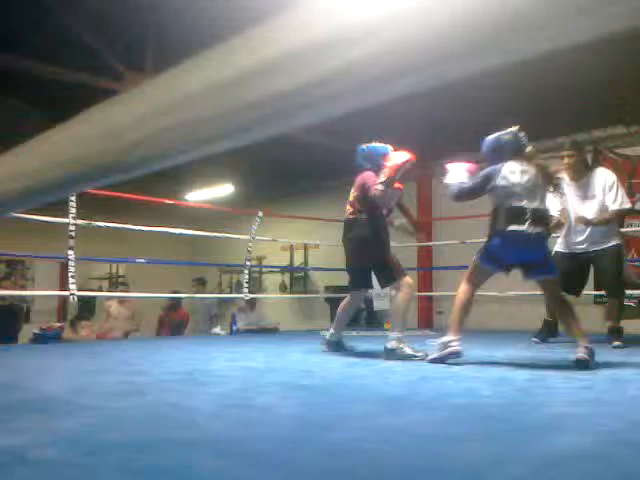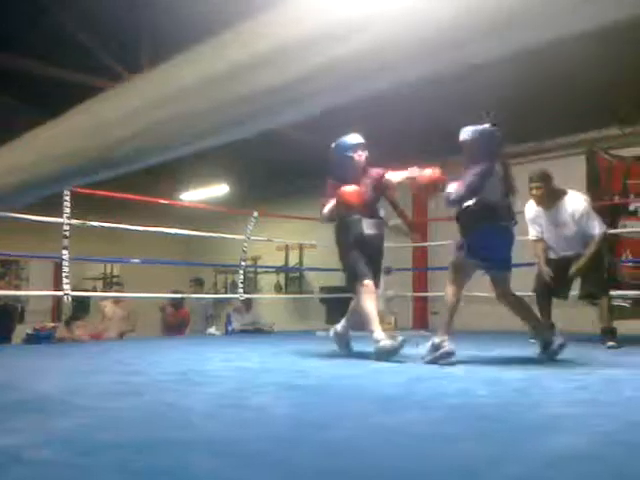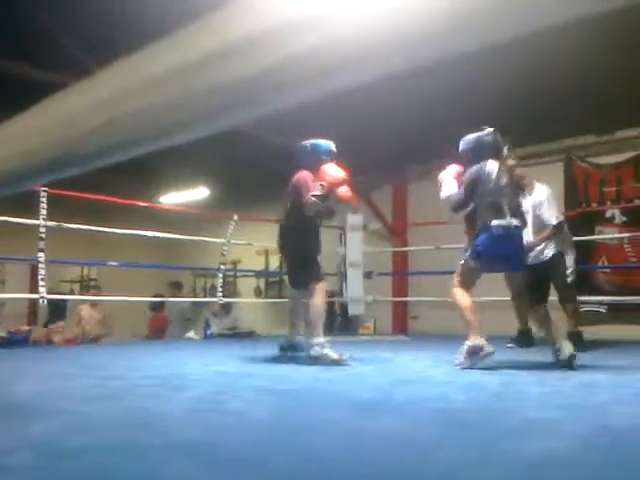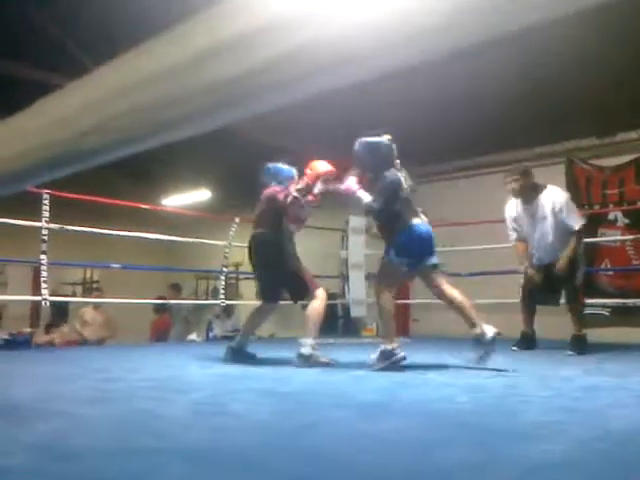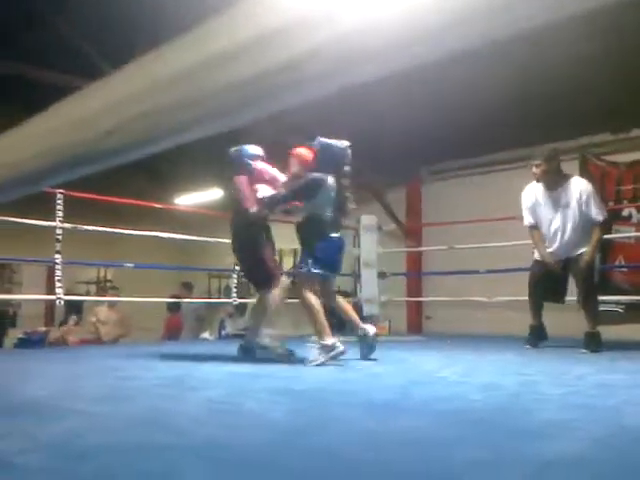
dt=0.5s
person 1, frame 1
left shoulder: (495, 172)
right shoulder: (537, 172)
left elbow: (459, 194)
left wrist: (456, 176)
left hip: (505, 238)
right hip: (534, 240)
left knee: (469, 283)
right knee: (555, 297)
left ankle: (451, 340)
right ankle: (583, 347)
person 1, frame 2
left shoulder: (484, 169)
right shoulder: (496, 169)
left elbow: (458, 199)
left wrist: (452, 191)
left hip: (486, 232)
right hip: (500, 233)
left knee: (454, 281)
right knee: (504, 293)
left ankle: (442, 340)
right ankle: (548, 339)
person 1, frame 3
left shoulder: (481, 169)
right shoulder: (504, 170)
left elbow: (458, 205)
left wrist: (450, 184)
left hip: (489, 235)
right hip: (511, 236)
left knee: (460, 287)
right knee: (520, 295)
left ankle: (476, 342)
person 1, frame 4
left shoulder: (388, 178)
right shoulder: (388, 176)
left elbow: (376, 210)
left wrist: (358, 192)
left hip: (407, 234)
right hip: (419, 232)
left knee: (383, 288)
right knee: (440, 287)
left ankle: (390, 348)
right ankle: (481, 331)
person 1, frame 5
left shoulder: (317, 179)
right shoulder: (335, 181)
left elbow: (286, 197)
left wrist: (266, 203)
right wrist: (297, 174)
left hip: (320, 242)
right hip: (331, 239)
left knee: (305, 290)
right knee: (329, 293)
left ankle: (329, 342)
right ankle: (364, 330)
person 2, frame 1
left shoulder: (363, 181)
right shoulder: (368, 177)
left elbow: (384, 210)
right elbow: (381, 200)
left wrist: (395, 189)
right wrist: (389, 175)
left hip: (354, 241)
right hip: (367, 240)
left knee: (357, 293)
right knee: (404, 284)
left ankle: (333, 337)
right ankle: (394, 343)
person 2, frame 2
left shoulder: (374, 175)
right shoulder: (335, 182)
left elbow: (392, 177)
right elbow: (326, 215)
left wrist: (420, 173)
right wrist: (337, 204)
left hip: (372, 239)
right hip: (350, 240)
left knee: (367, 291)
right knee: (366, 286)
left ankle: (341, 330)
right ankle: (381, 341)
person 2, frame 3
left shoulder: (310, 178)
right shoulder: (304, 177)
left elbow: (318, 214)
right elbow: (310, 208)
left wrist: (334, 198)
right wrist: (325, 185)
left hip: (295, 242)
right hip: (298, 242)
left knee: (300, 292)
right knee: (317, 287)
left ankle: (292, 340)
right ankle: (318, 347)
person 2, frame 4
left shoulder: (270, 196)
right shoulder: (275, 191)
left elbow: (293, 223)
right elbow: (291, 205)
left wrist: (307, 200)
right wrist: (308, 182)
left hip: (264, 255)
right hip: (276, 254)
left knee: (269, 304)
right knee: (317, 294)
left ankle: (237, 347)
right ankle: (307, 349)
person 2, frame 5
left shoulder: (258, 180)
right shoulder: (242, 182)
right elbow: (251, 212)
left hip: (257, 243)
right hip: (250, 243)
left knee: (267, 293)
right knee: (279, 283)
left ankle: (250, 342)
right ankle: (263, 339)
person 3, frame 1
left shoulder: (605, 177)
right shoulder: (557, 183)
left elbow: (620, 213)
right elbow: (555, 216)
left wrist: (591, 221)
right wrist: (558, 221)
left hip: (605, 243)
right hip: (570, 245)
left knee: (614, 285)
left ankle: (614, 331)
right ankle: (549, 326)
person 3, frame 2
left shoulder: (577, 203)
right shoulder: (531, 209)
left elbow: (599, 234)
right elbow: (537, 239)
left wrist: (582, 263)
right wrist: (542, 265)
left hip: (586, 252)
right hip: (556, 254)
left knee: (599, 287)
right knee: (541, 288)
left ankle: (607, 331)
person 3, frame 3
left shoulder: (539, 193)
left elbow: (557, 225)
left wrist: (533, 243)
left hip: (553, 250)
right hip: (529, 255)
left knee: (565, 290)
left ankle: (573, 334)
right ankle: (524, 333)
person 3, frame 4
left shoulder: (556, 197)
right shoulder: (512, 207)
left elbow: (578, 229)
right elbow: (519, 239)
left wrist: (566, 258)
right wrist: (527, 266)
left hip: (565, 254)
right hip: (537, 259)
left knee: (572, 293)
right knee: (527, 294)
left ankle: (578, 336)
right ankle: (527, 336)
person 3, frame 5
left shoulder: (580, 187)
right shoulder: (530, 192)
left elbow: (599, 222)
right elbow: (533, 226)
left wrist: (591, 251)
right wrist: (544, 253)
left hip: (578, 250)
right hip: (547, 253)
left knee: (587, 290)
right knee: (534, 289)
left ankle: (592, 334)
right ankle: (537, 330)
